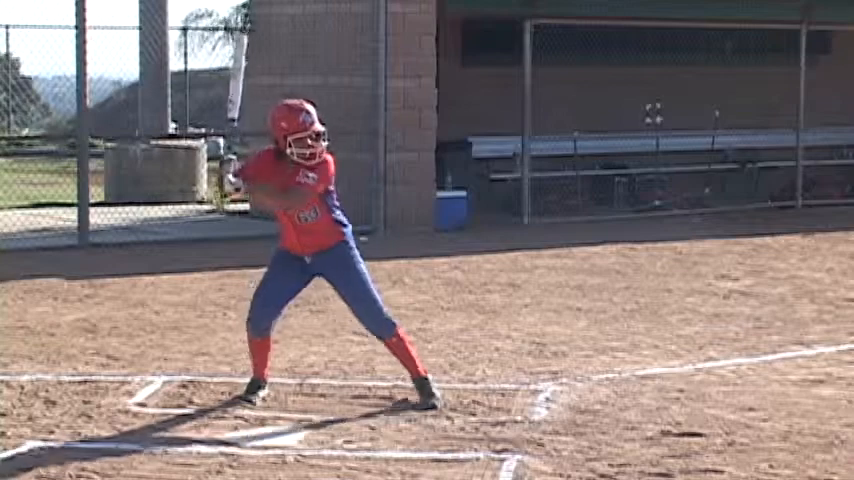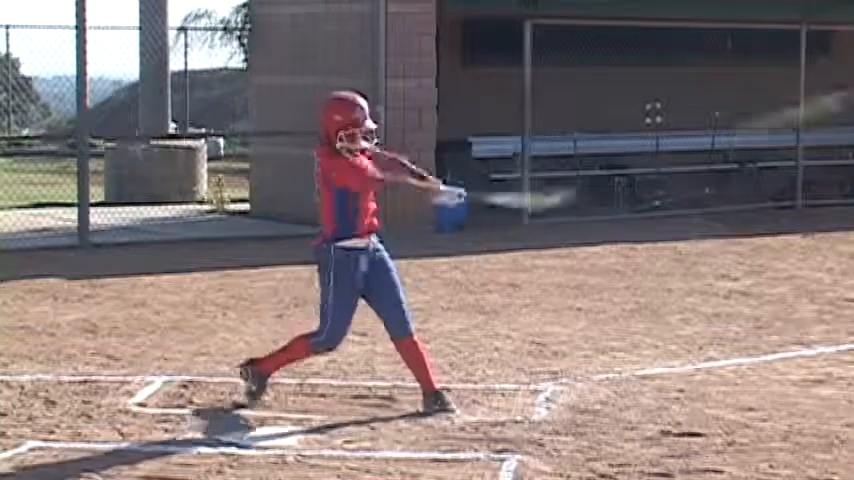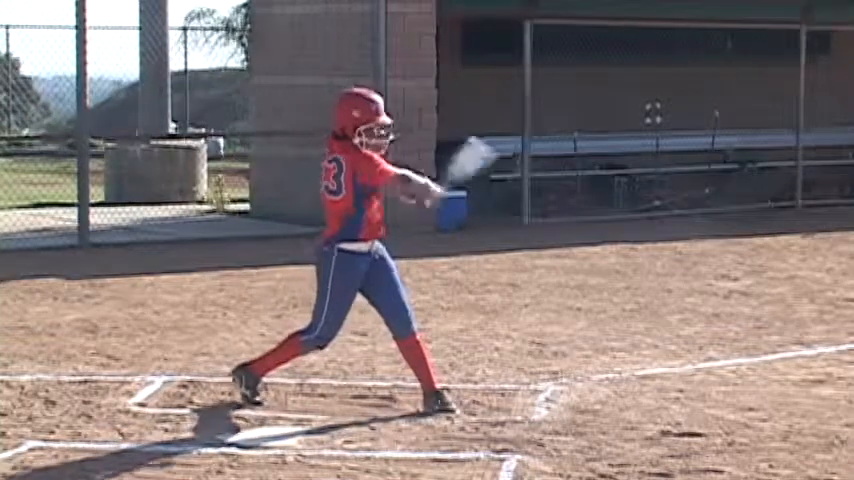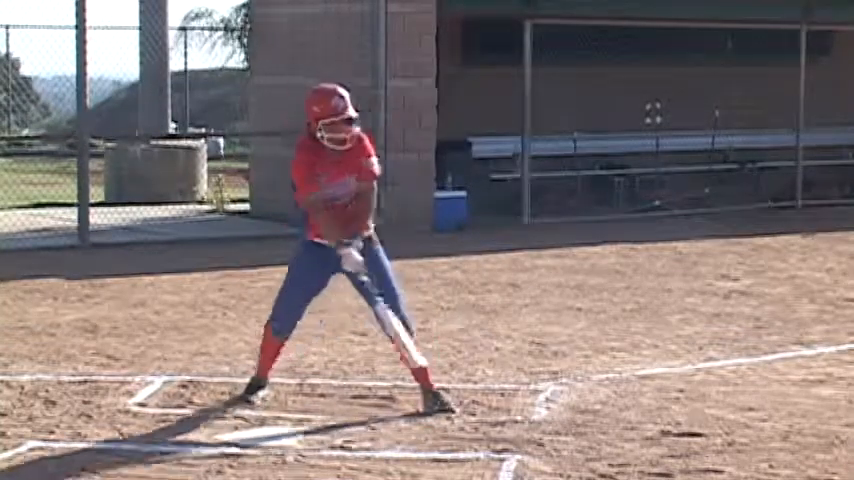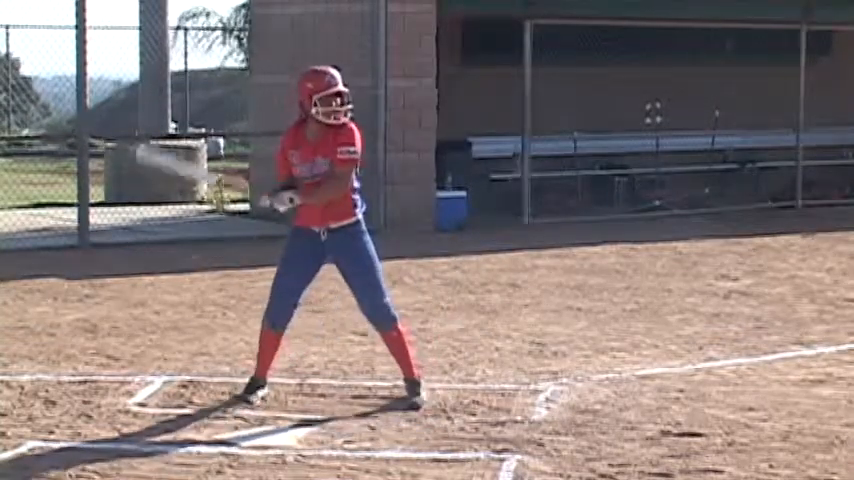
dt=0.5s
person 1, frame 1
left shoulder: (323, 163)
right shoulder: (267, 160)
left elbow: (287, 201)
right elbow: (234, 185)
left wrist: (246, 186)
right wrist: (232, 177)
left hip: (335, 249)
right hip: (292, 253)
left knee: (376, 317)
right knee: (259, 316)
left ankle: (420, 378)
right ankle: (259, 380)
person 1, frame 2
left shoulder: (348, 150)
right shoulder: (336, 162)
left elbow: (384, 160)
right elbow: (383, 178)
left wrist: (426, 178)
right wrist: (427, 186)
left hip: (368, 248)
right hip: (341, 254)
left knee: (400, 321)
right knee: (330, 336)
left ankle: (431, 392)
right ankle: (259, 369)
person 1, frame 3
left shoulder: (341, 146)
right shoulder: (358, 158)
right elbow: (400, 181)
left wrist: (414, 187)
right wrist: (426, 186)
left hip: (370, 250)
right hip: (343, 255)
left knee: (403, 322)
right knee: (320, 334)
left ankle: (432, 392)
right ankle: (250, 372)
person 1, frame 4
left shoulder: (361, 145)
right shoulder: (304, 156)
left elbow: (367, 198)
right elbow: (318, 211)
left wrist: (354, 242)
right wrist: (341, 247)
left hip: (360, 241)
right hip: (319, 245)
left knee: (394, 314)
right knee: (283, 314)
left ankle: (429, 390)
right ankle: (260, 378)
person 1, frame 5
left shoulder: (347, 132)
right shoulder: (291, 139)
left elbow: (340, 184)
right elbow: (286, 184)
left wrist: (296, 197)
right wrist: (280, 194)
left hip: (347, 230)
right hip: (306, 233)
left knee: (378, 307)
right knee: (278, 306)
left ankle: (412, 380)
right ankle: (259, 379)
